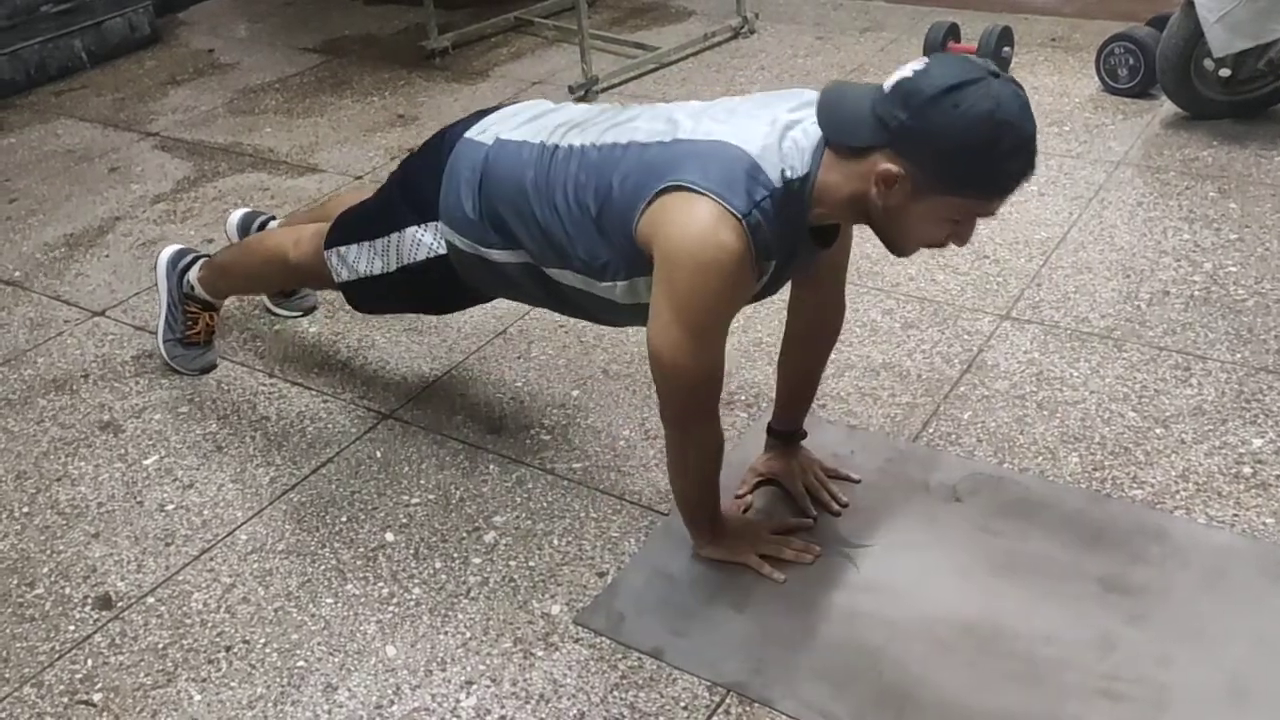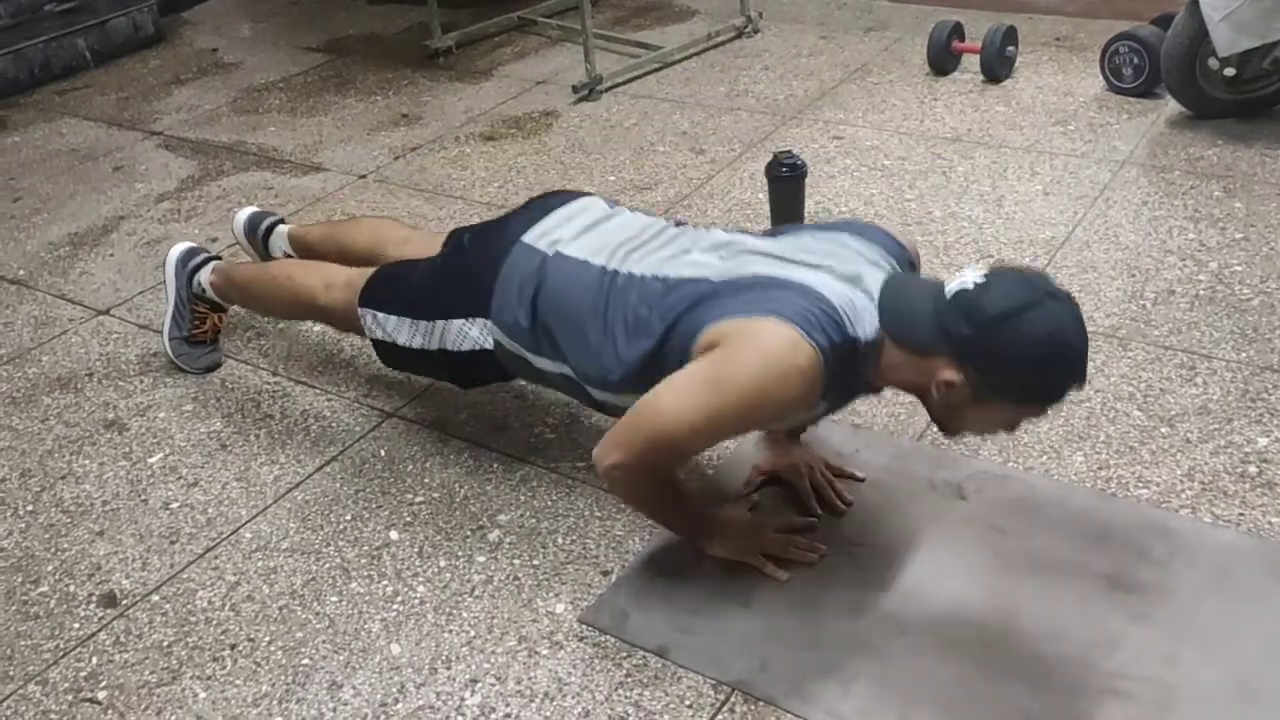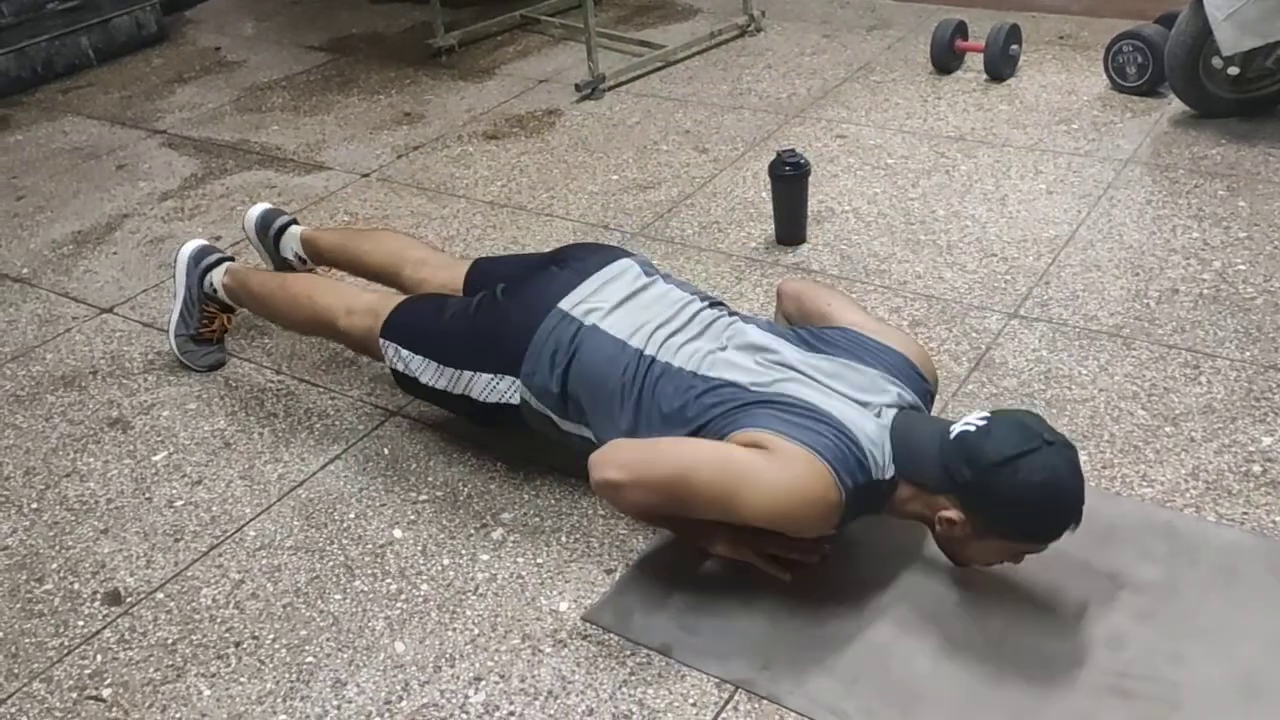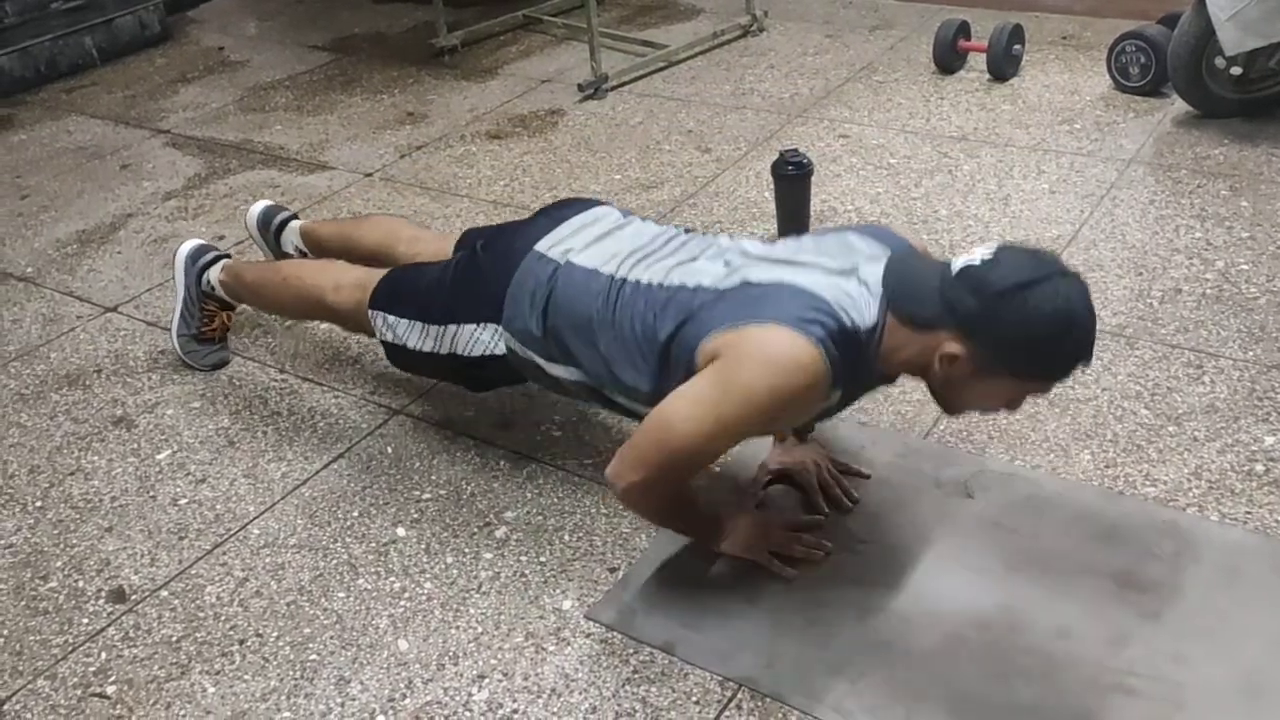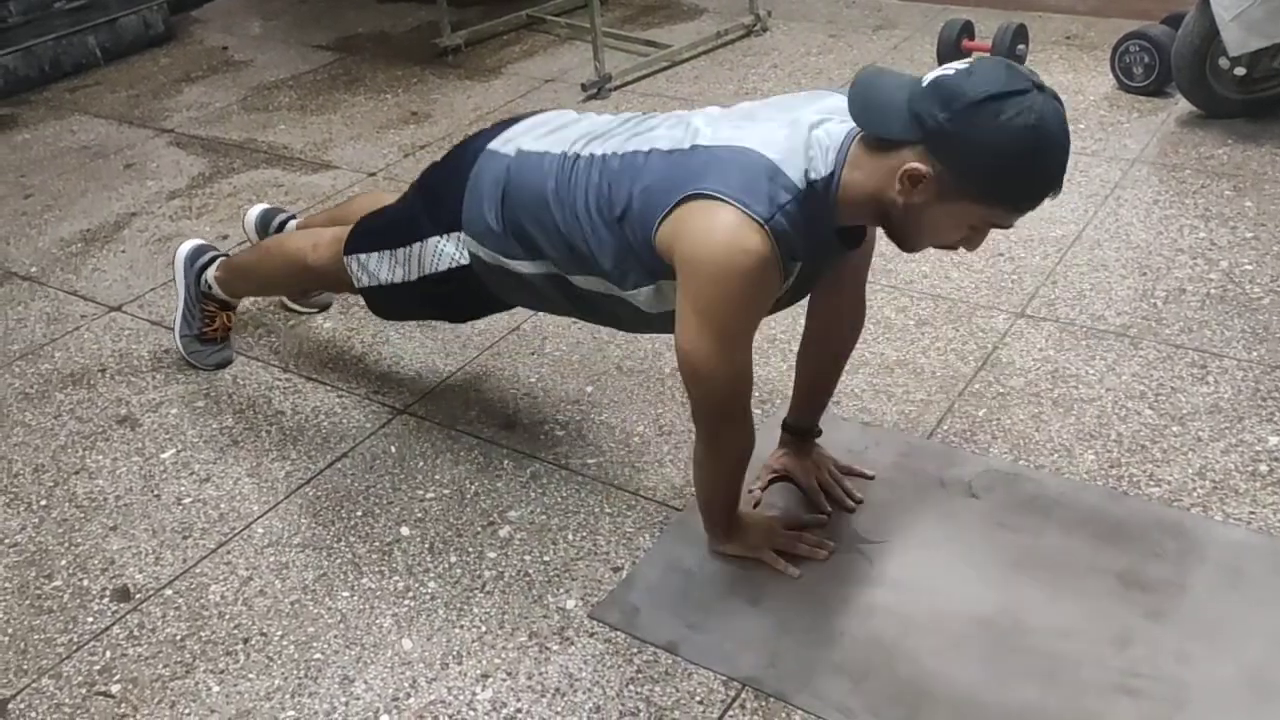
dt=0.4s
person 1, frame 1
left shoulder: (842, 132)
right shoulder: (714, 233)
left elbow: (819, 293)
right elbow: (689, 414)
left wrist: (787, 443)
right wrist: (714, 530)
left hip: (536, 146)
right hip: (470, 199)
left knee: (367, 220)
right knee: (324, 257)
left ankle: (267, 222)
right ankle: (197, 276)
person 1, frame 2
left shoulder: (893, 263)
right shoulder: (789, 368)
right elbow: (621, 456)
left wrist: (785, 439)
right wrist: (712, 531)
left hip: (587, 231)
right hip: (521, 298)
left knee: (419, 254)
right knee: (353, 298)
left ankle: (279, 231)
right ankle: (207, 277)
person 1, frame 3
left shoulder: (907, 369)
right shoulder: (807, 491)
left elbow: (797, 290)
right elbow: (614, 467)
right wrist: (720, 534)
left hip: (617, 286)
right hip: (549, 350)
left knee: (438, 277)
right knee: (371, 321)
left ankle: (291, 235)
right ankle: (220, 277)
person 1, frame 4
left shoulder: (907, 268)
right shoulder: (789, 359)
right elbow: (633, 475)
left wrist: (795, 436)
right wrist: (718, 532)
left hip: (598, 237)
right hip: (529, 303)
left knee: (429, 250)
right knee: (361, 300)
left ankle: (291, 228)
right ankle: (216, 277)
person 1, frame 5
left shoulder: (866, 138)
right shoulder: (737, 234)
left elbow: (840, 299)
right elbow: (719, 416)
left wrist: (801, 443)
right wrist: (728, 530)
left hip: (562, 158)
right hip: (491, 209)
left knee: (388, 221)
right knee: (342, 258)
left ankle: (282, 221)
right ankle: (214, 277)
